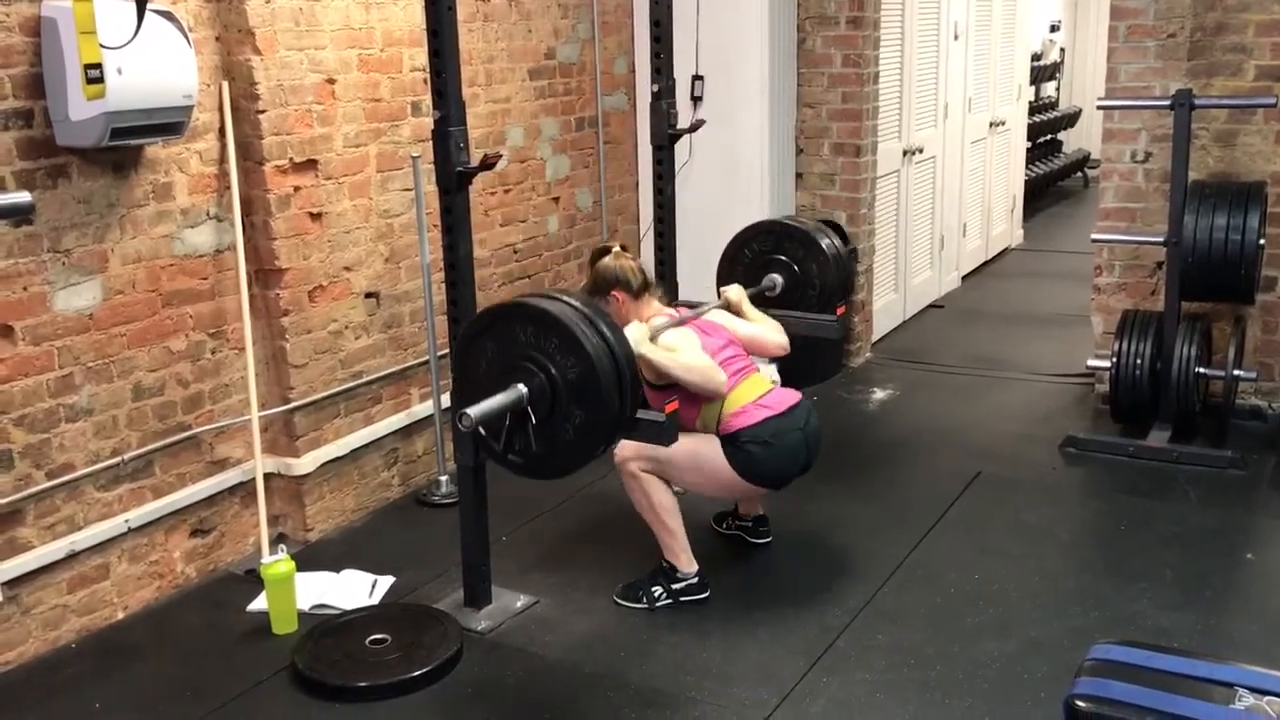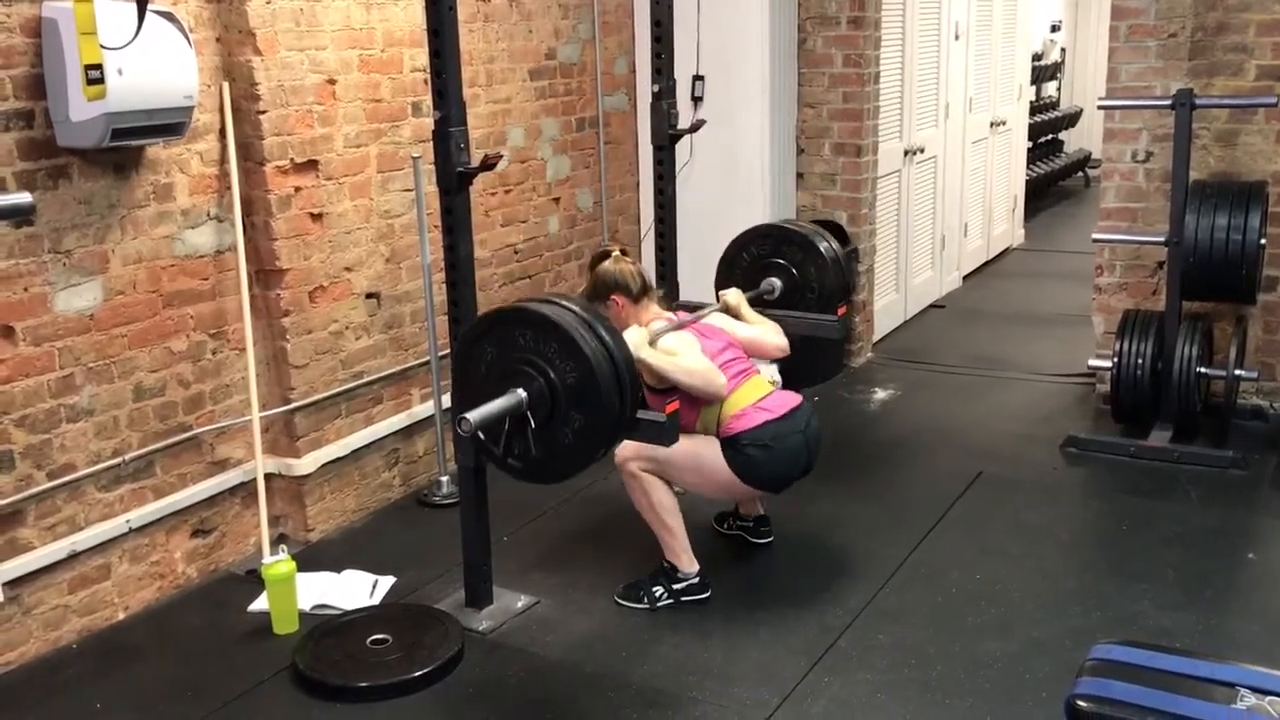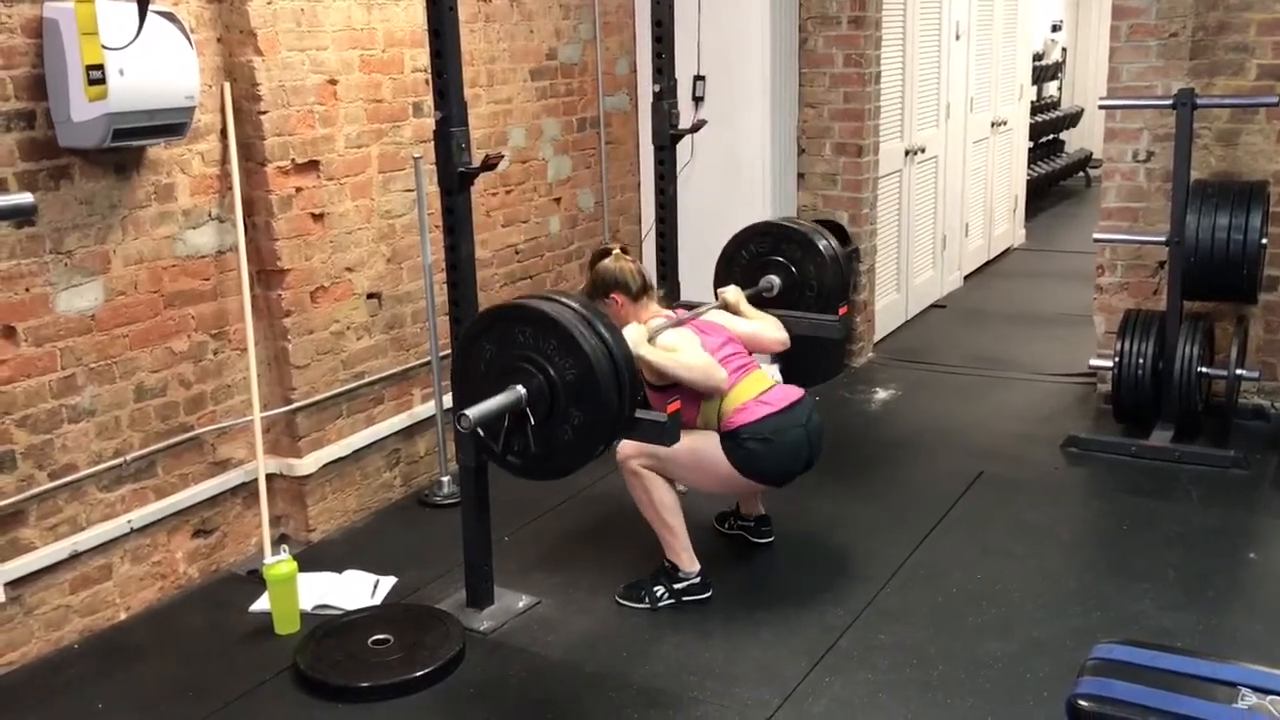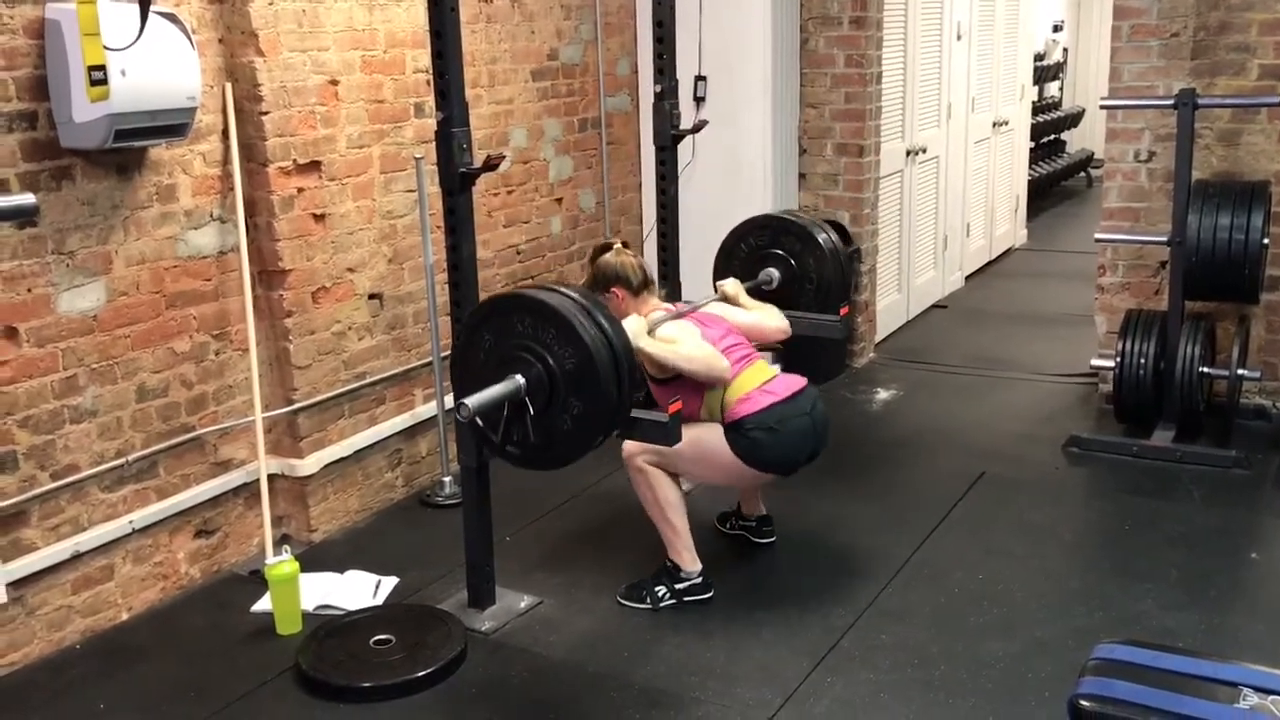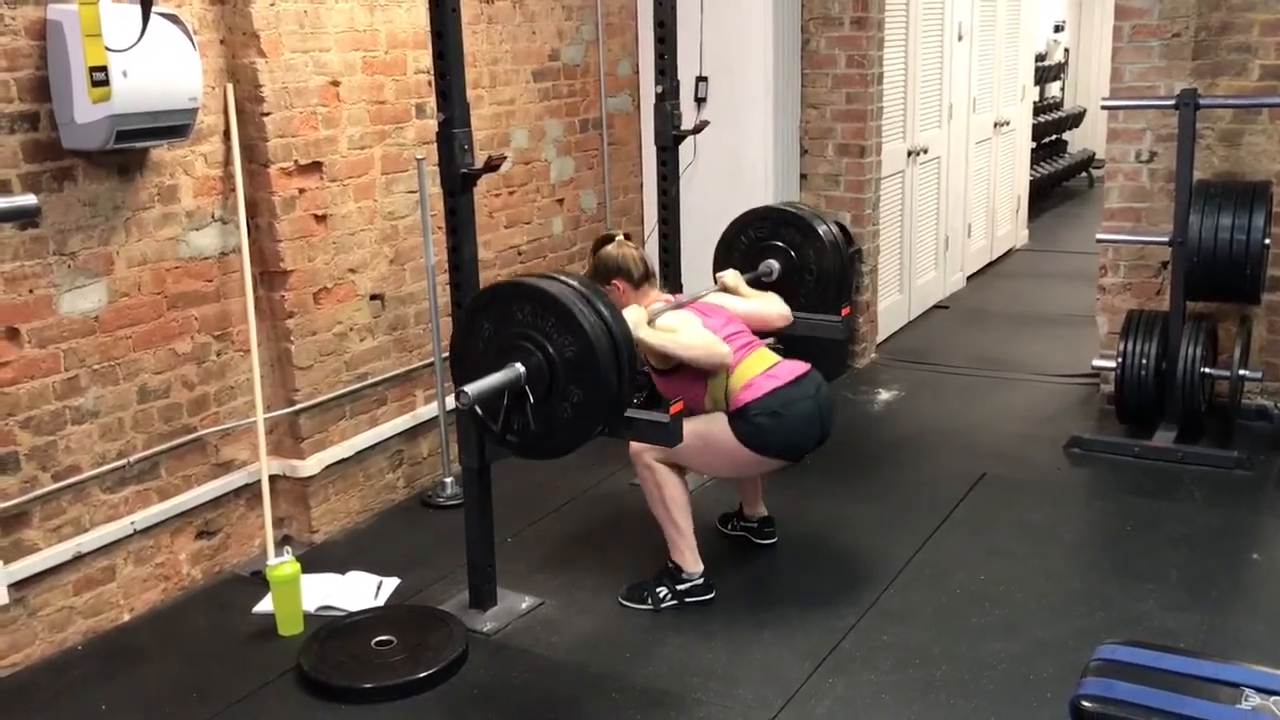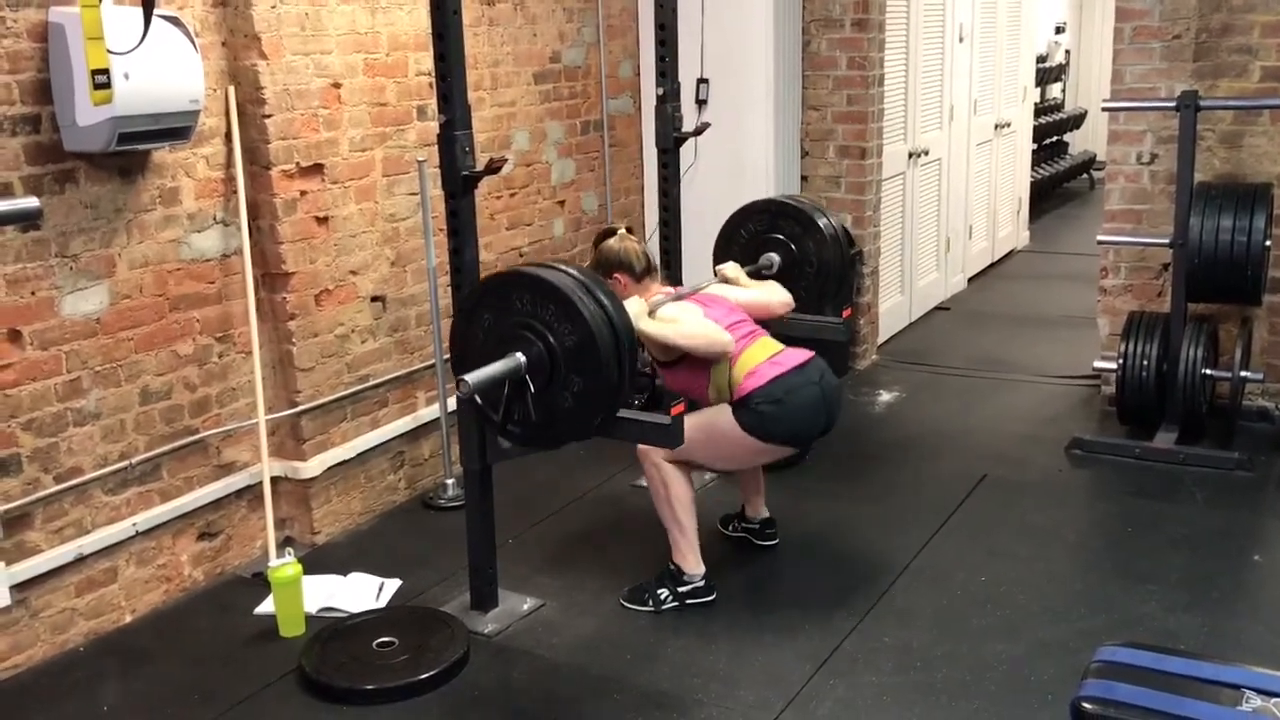
dt=0.1s
person 1, frame 1
left shoulder: (657, 338)
right shoulder: (704, 317)
left elbow: (715, 382)
right elbow: (780, 343)
left wrist: (642, 349)
right wrist: (743, 304)
left hip: (769, 449)
right hip: (801, 426)
left knee: (632, 457)
left ankle: (683, 576)
right ankle: (751, 517)
person 1, frame 2
left shoulder: (657, 342)
right shoulder: (704, 319)
left elbow: (715, 385)
right elbow: (779, 345)
left wrist: (642, 354)
right wrist: (741, 308)
left hip: (769, 452)
right hip: (802, 429)
left knee: (633, 457)
left ankle: (684, 576)
right ankle: (752, 517)
person 1, frame 3
left shoulder: (655, 339)
right shoulder: (702, 316)
left elbow: (716, 379)
right elbow: (779, 339)
left wrist: (641, 352)
right wrist: (741, 303)
left hip: (772, 445)
right hip: (804, 425)
left knee: (635, 455)
left ankle: (685, 576)
right ankle: (752, 518)
person 1, frame 4
left shoulder: (657, 332)
right shoulder: (704, 309)
left elbow: (718, 369)
right elbow: (780, 327)
left wrist: (641, 344)
right wrist: (739, 296)
left hip: (775, 436)
right hip: (809, 414)
left knee: (640, 453)
right knee: (713, 422)
left ankle: (687, 575)
right ankle: (754, 517)
person 1, frame 5
left shoulder: (657, 323)
right shoulder: (703, 300)
left elbow: (718, 354)
right elbow: (781, 314)
left wrist: (641, 334)
right wrist: (740, 287)
left hip: (782, 418)
right hip: (813, 398)
left knee: (649, 450)
right knee: (726, 425)
left ankle: (688, 576)
right ankle: (755, 518)
person 1, frame 6
left shoulder: (659, 315)
right shoulder: (704, 291)
left elbow: (720, 343)
right elbow: (782, 301)
left wrist: (641, 325)
right wrist: (741, 278)
left hip: (786, 406)
right hip: (819, 386)
left knee: (656, 449)
right knee: (730, 422)
left ankle: (689, 578)
right ankle: (757, 519)
